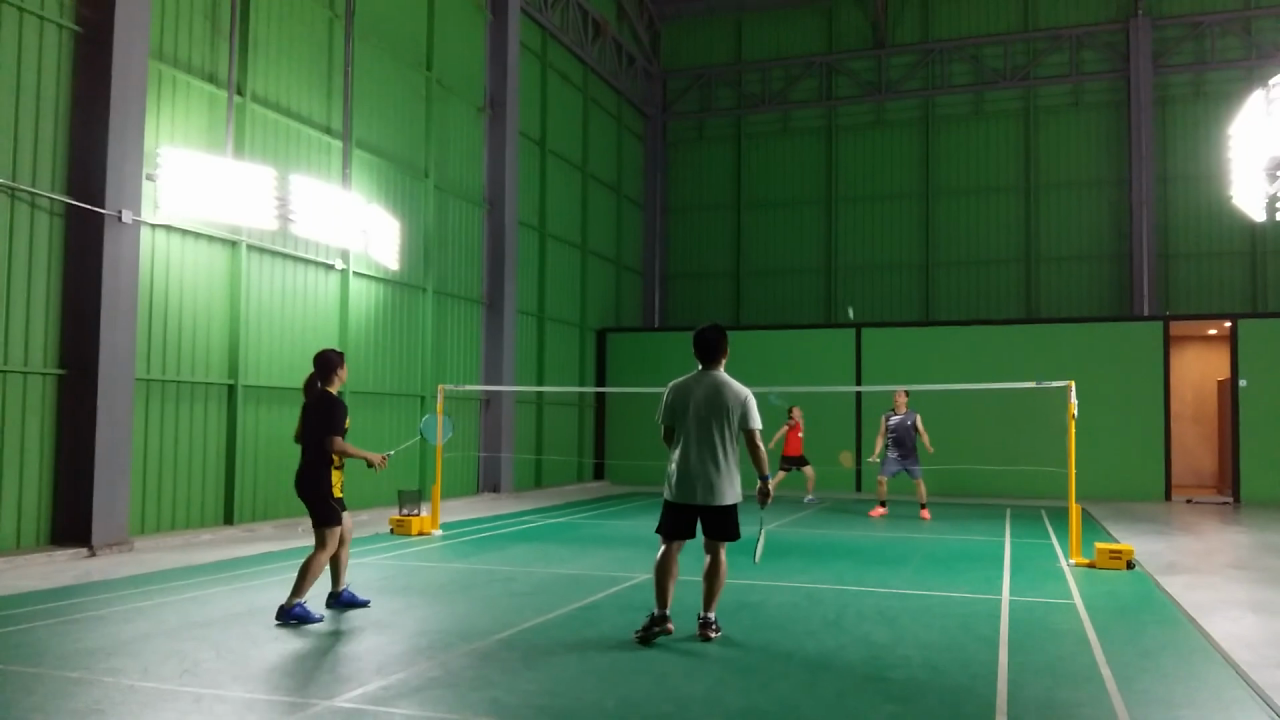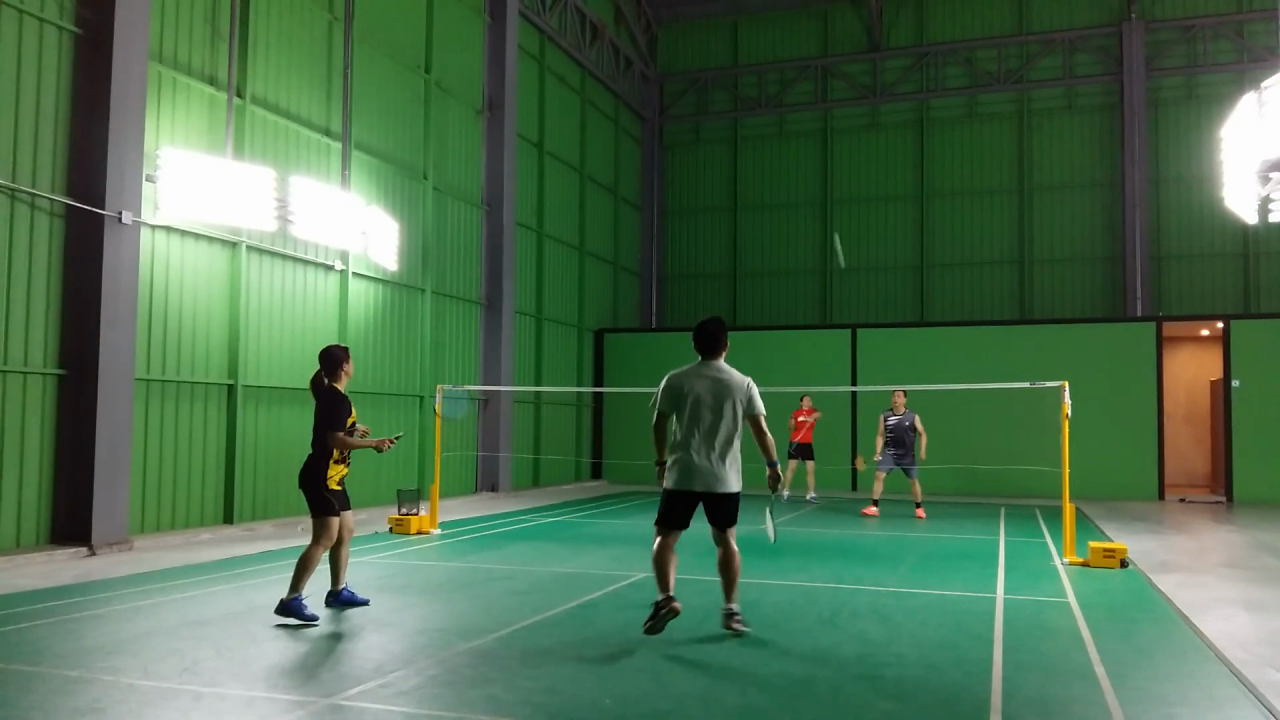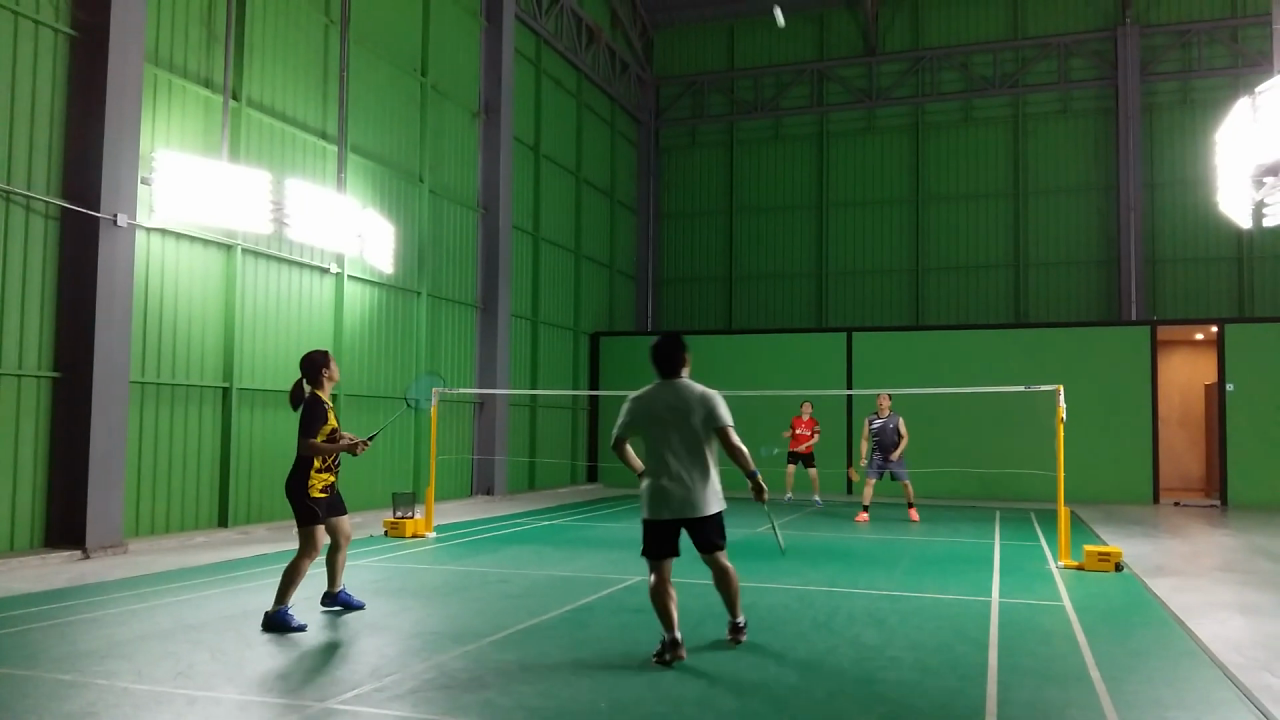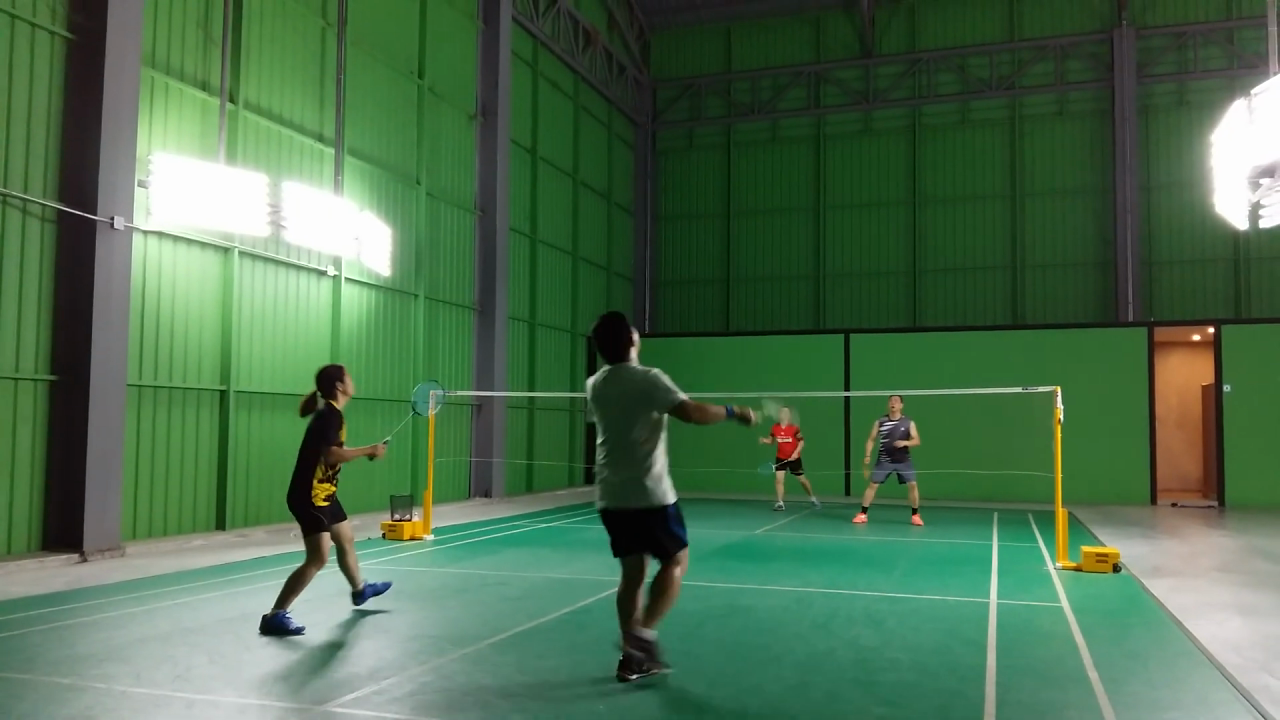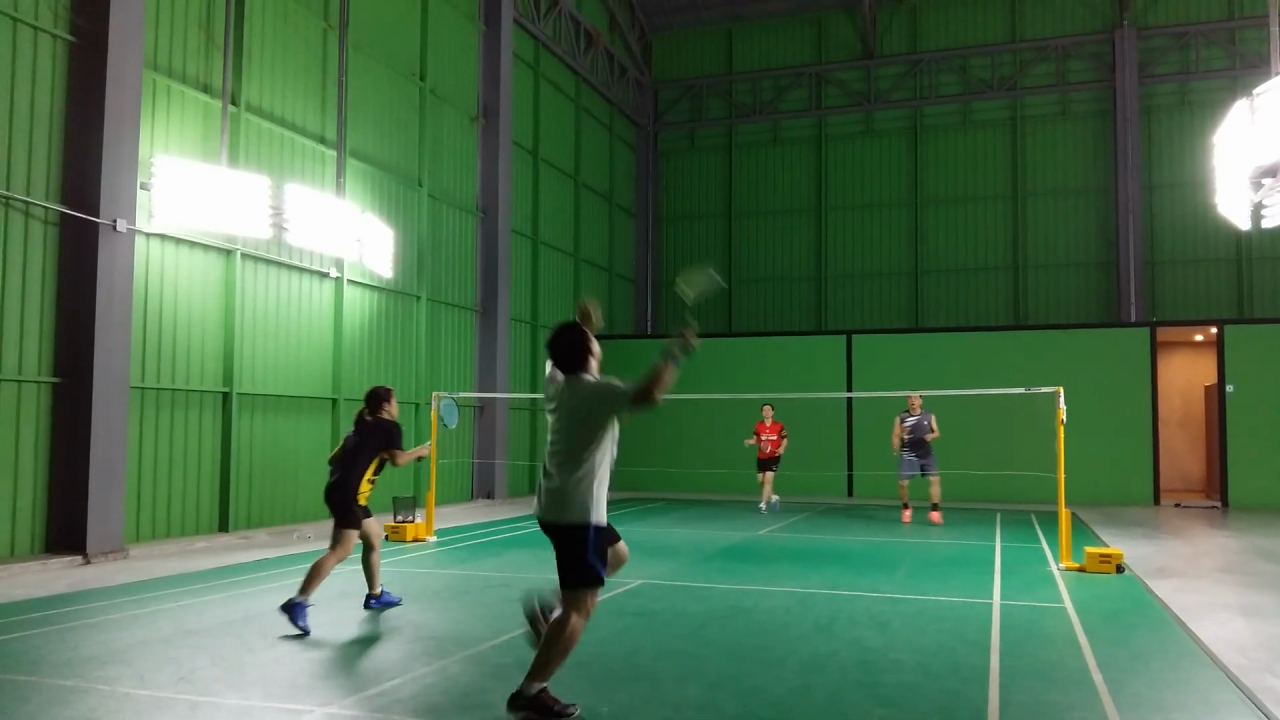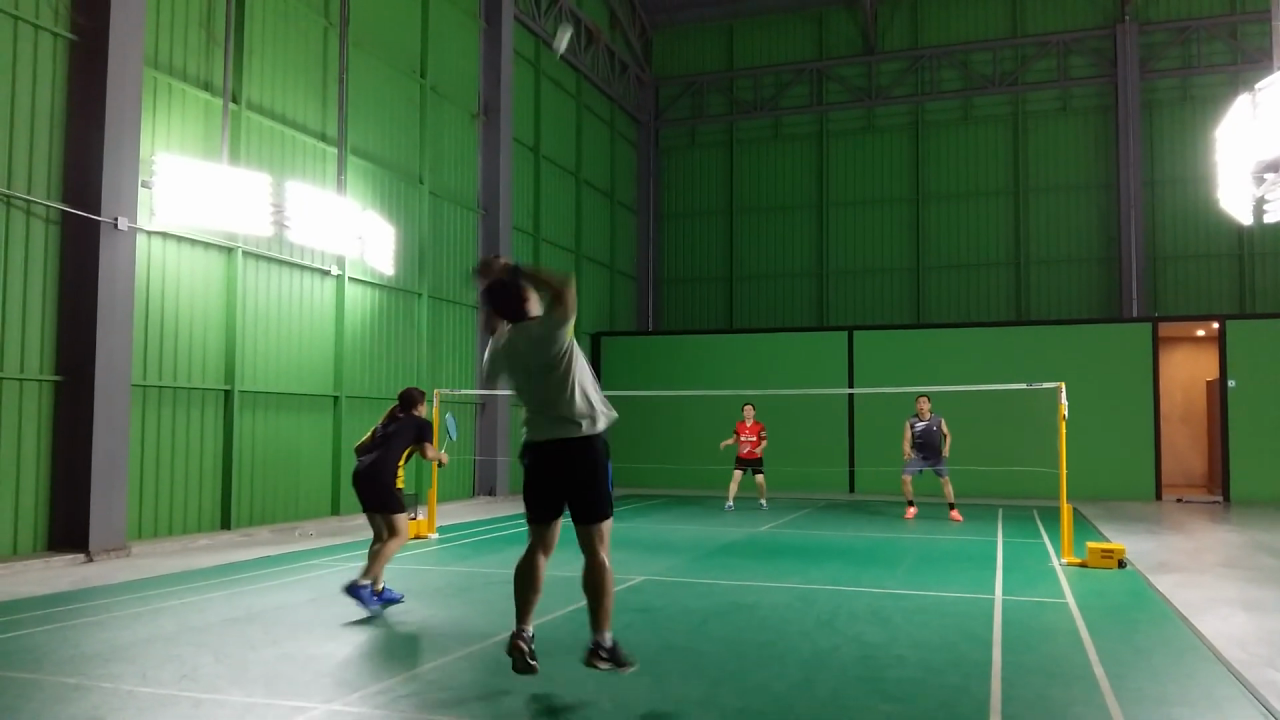
dt=0.3s
person 1, frame 1
left shoulder: (677, 389)
right shoulder: (741, 394)
left elbow: (668, 436)
right elbow: (755, 444)
right wrist: (764, 480)
left hip: (682, 486)
right hip: (722, 489)
left knee: (669, 547)
right knee: (715, 552)
left ankle: (661, 614)
right ankle: (707, 619)
person 1, frame 2
left shoulder: (675, 380)
right shoulder: (743, 383)
left elbow: (659, 425)
right elbow: (761, 429)
left wrist: (662, 461)
right wrist: (773, 466)
left hip: (683, 475)
right hip: (725, 479)
left knee: (664, 538)
right knee: (726, 541)
left ankle: (666, 598)
right ankle: (731, 610)
person 1, frame 3
left shoulder: (637, 402)
right shoulder: (707, 397)
left elbow: (618, 445)
right elbow: (731, 442)
left wrist: (641, 472)
right wrist: (754, 476)
left hip: (658, 502)
right hip: (702, 499)
left knee: (659, 572)
right knee: (717, 559)
left ankle: (673, 638)
right ankle: (737, 622)
person 1, frame 4
left shoulder: (594, 385)
right shoulder: (648, 380)
right elbow: (689, 413)
right wrist: (733, 412)
left hip: (611, 497)
right hip: (649, 494)
left knee: (632, 574)
right knee: (675, 564)
left ankle: (633, 656)
right ankle: (642, 633)
person 1, frame 5
left shoulder: (557, 387)
right shoulder: (597, 393)
left elbow: (556, 357)
right elbow: (648, 397)
left wrist: (579, 331)
right wrist: (676, 353)
left hip: (557, 508)
right hip: (577, 515)
left knee: (617, 554)
right knee: (582, 604)
left ankle: (549, 612)
person 1, frame 6
left shoulder: (502, 349)
right shoulder: (547, 329)
right elbow: (564, 289)
right wrist: (511, 273)
left hip: (538, 449)
right hip: (580, 444)
left knee: (539, 546)
right knee: (596, 547)
left ankle: (522, 636)
right ankle: (602, 644)
person 2, frame 1
left shoulder: (312, 402)
right shoulder: (335, 404)
left elbow: (299, 437)
right elbow: (335, 445)
right wrist: (369, 456)
left hip: (312, 478)
right hip: (322, 482)
left knee: (344, 533)
right knee: (327, 547)
left ankle: (339, 593)
right ankle: (292, 605)
person 2, frame 2
left shoulder: (326, 395)
right shoulder: (339, 399)
right elbow: (335, 441)
left wrist: (352, 429)
right wrist: (374, 443)
left hip: (331, 477)
right hip: (322, 477)
left knee: (346, 533)
right knee: (324, 540)
left ankle: (338, 591)
right ankle: (291, 599)
person 2, frame 3
left shoulder: (324, 402)
right shoulder: (315, 404)
right elbow: (306, 446)
left wrist: (339, 436)
right wrist: (345, 447)
left hip: (326, 484)
right hip: (308, 487)
left knee: (343, 537)
right knee: (310, 551)
left ankle: (334, 592)
right ankle: (276, 613)
person 2, frame 4
left shoulder: (328, 413)
right shoulder: (331, 415)
left elbow: (323, 449)
right elbow: (329, 455)
left wrist: (346, 451)
right wrist: (367, 451)
left hip: (324, 493)
right hip: (310, 496)
left knee: (346, 541)
right knee: (318, 559)
left ankle: (360, 589)
right ankle: (275, 616)
person 2, frame 5
left shoulder: (361, 428)
right shoulder: (390, 427)
left elbow: (334, 458)
right elbow: (397, 459)
right wrist: (419, 451)
left hip: (337, 488)
right hip: (348, 493)
left knee: (374, 539)
right knee: (339, 552)
left ankle: (375, 594)
right ankle: (298, 602)
person 2, frame 6
left shoulder: (386, 423)
right shoulder: (421, 423)
left elbow: (359, 448)
right elbow: (427, 453)
right wrist: (441, 457)
left hip: (361, 474)
right hip: (384, 477)
left knee: (383, 535)
right knee: (399, 536)
left ankle: (377, 590)
right ankle: (361, 584)
